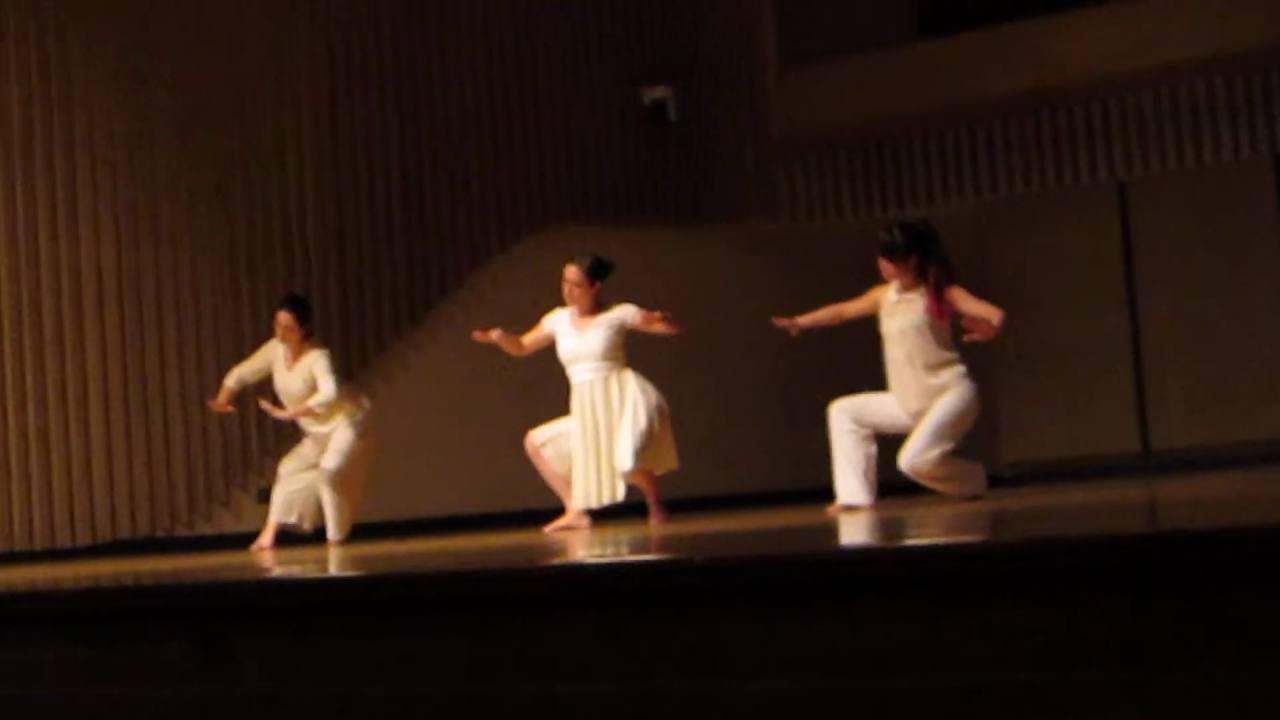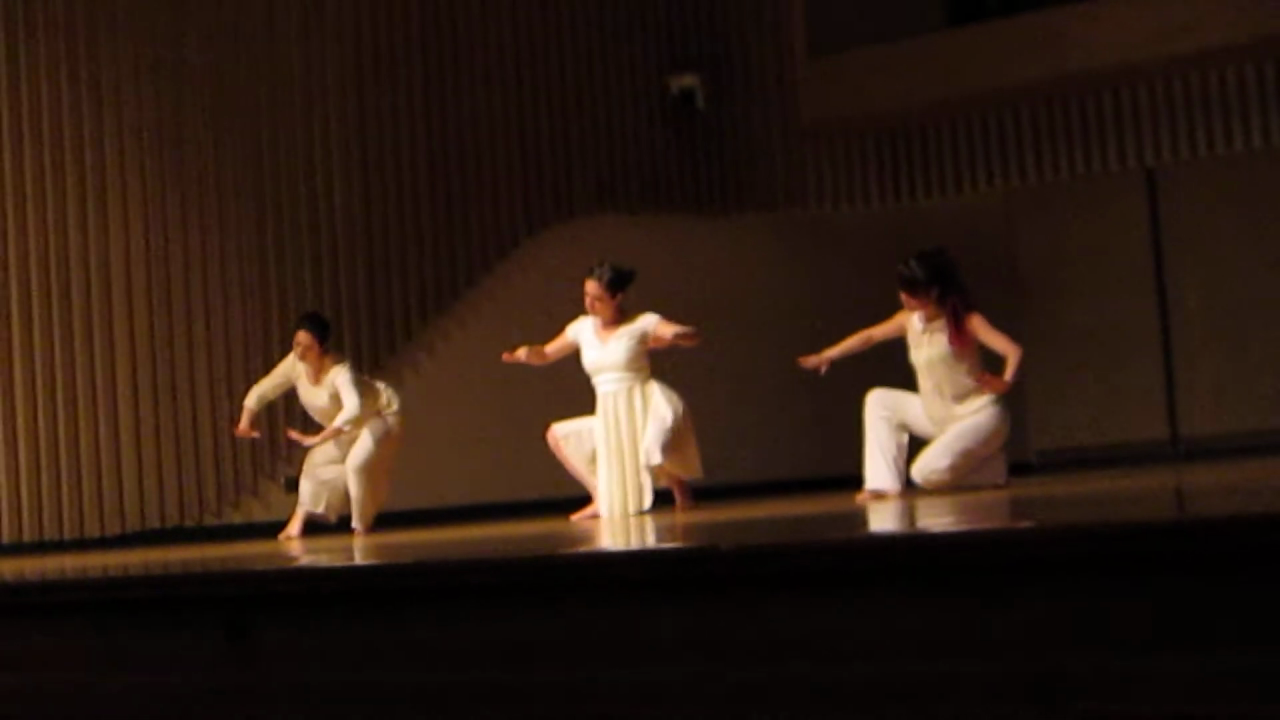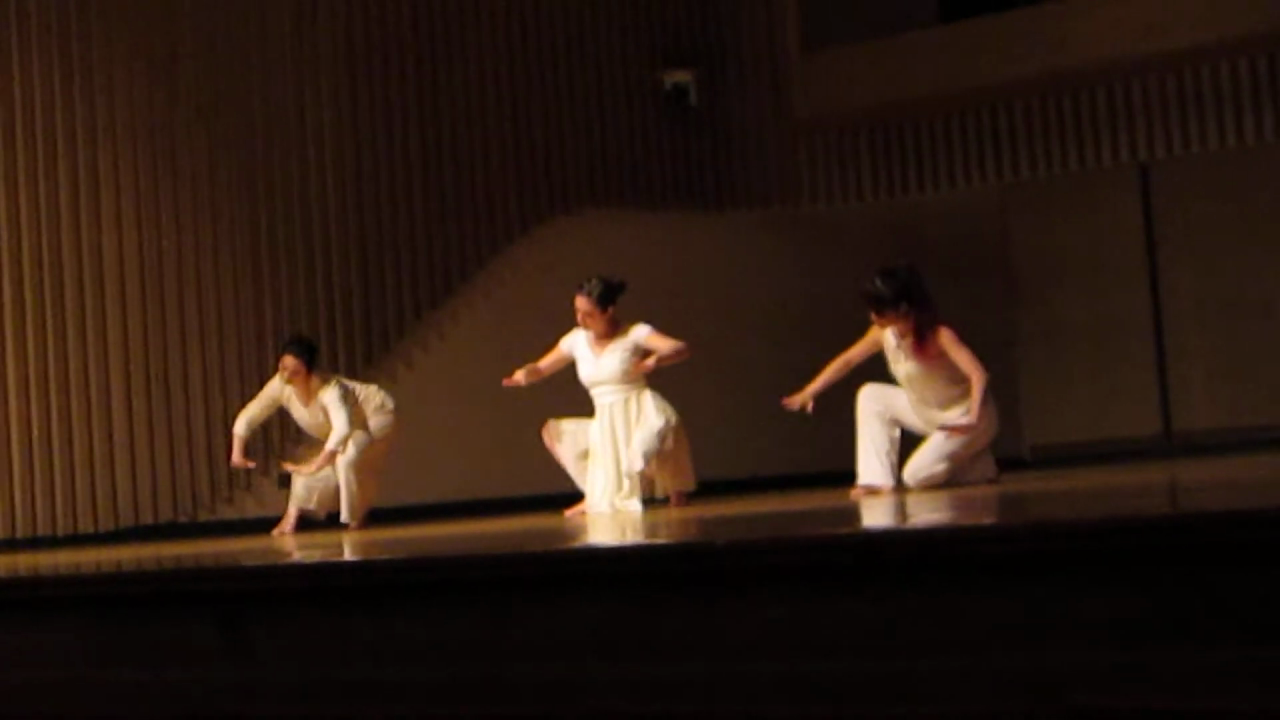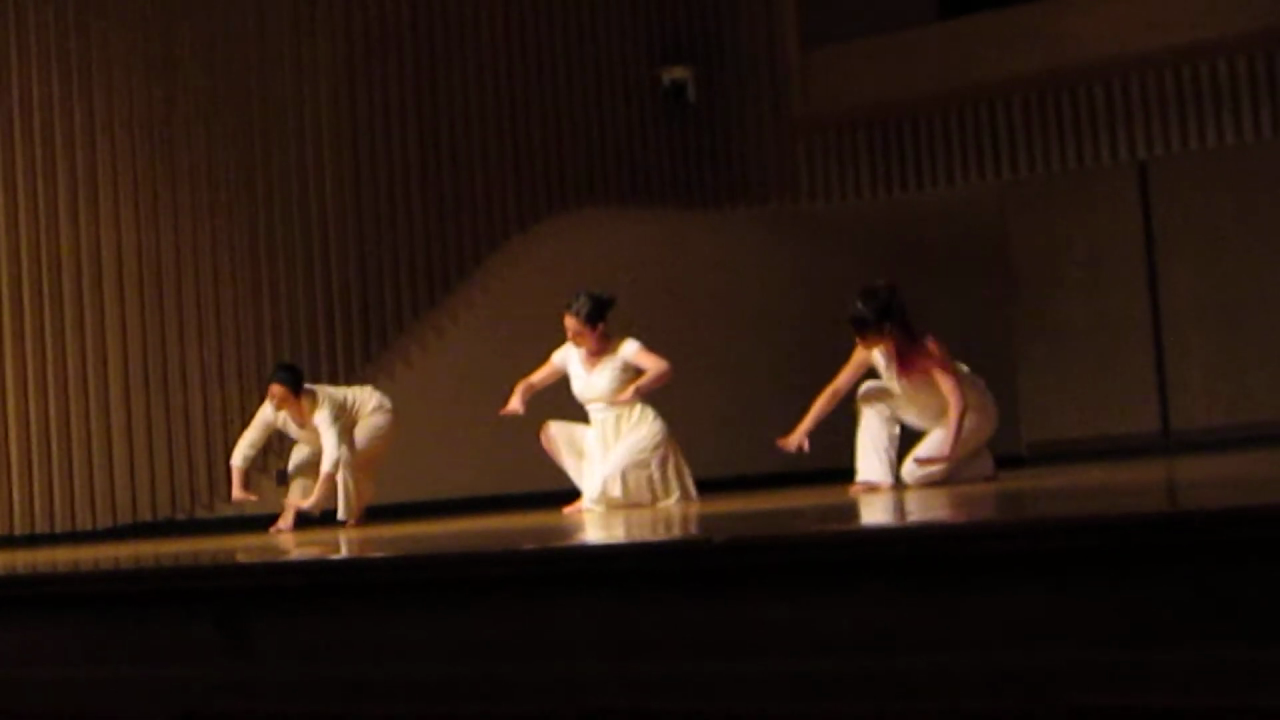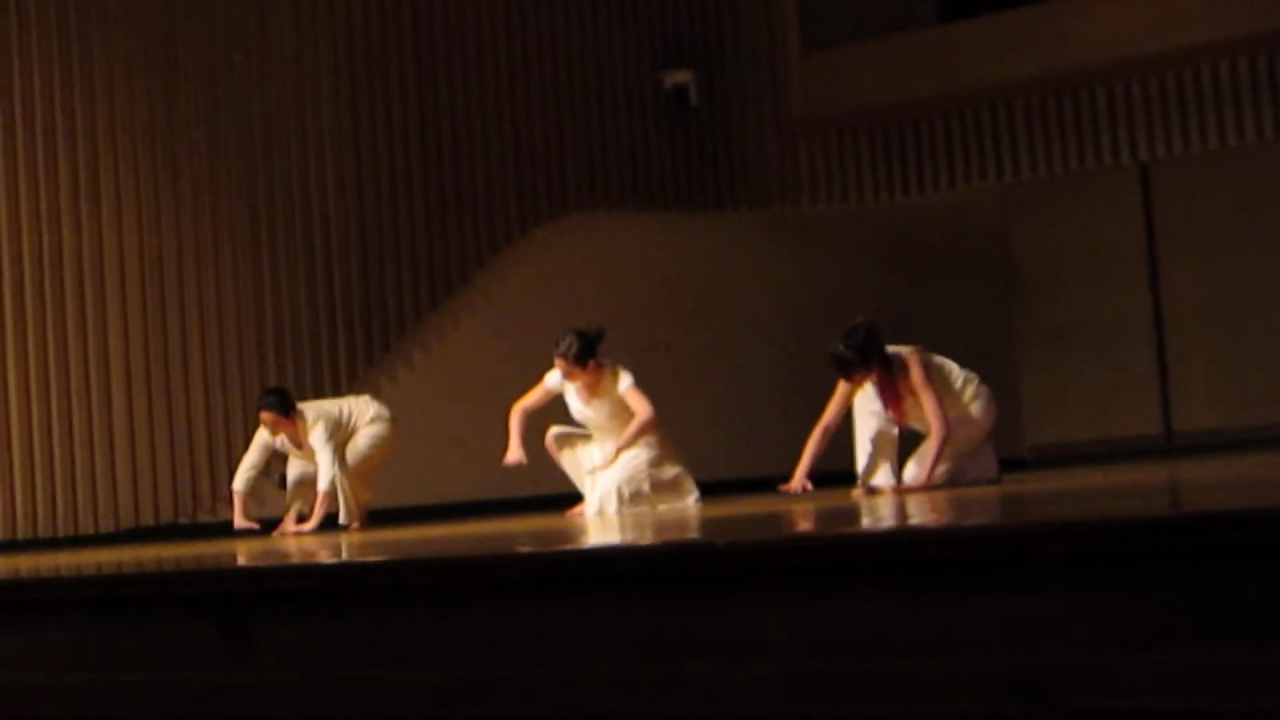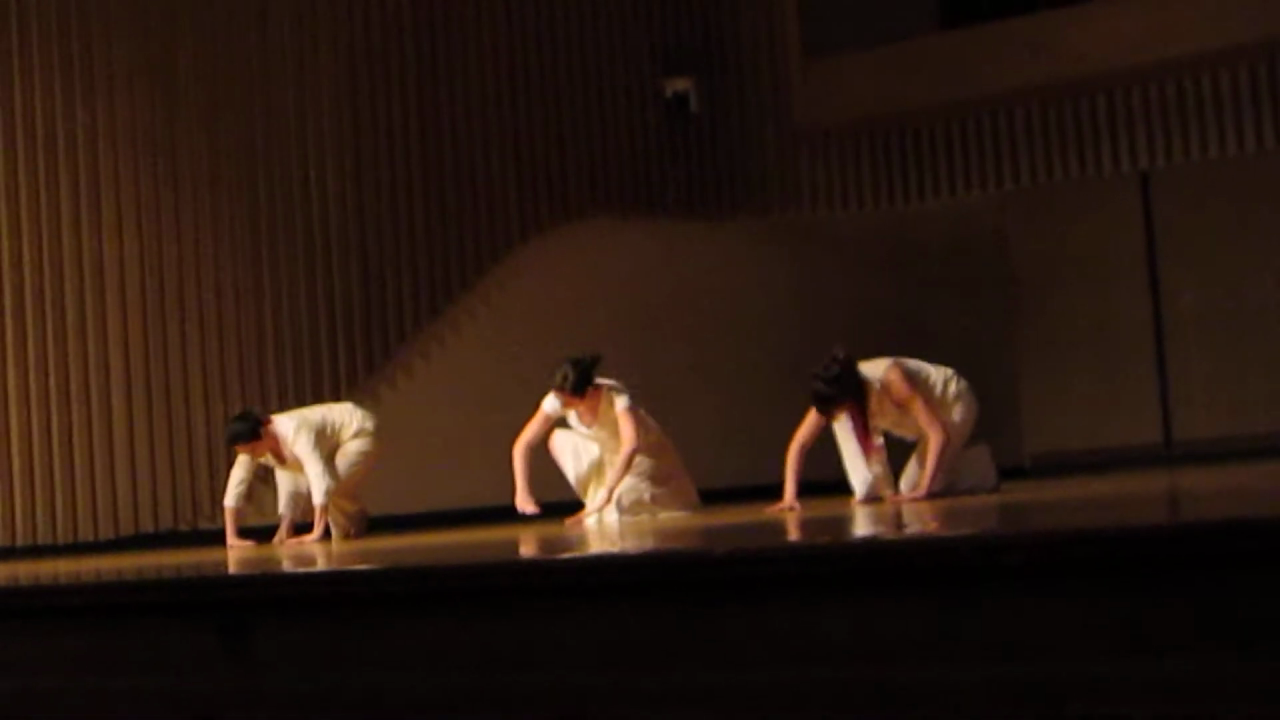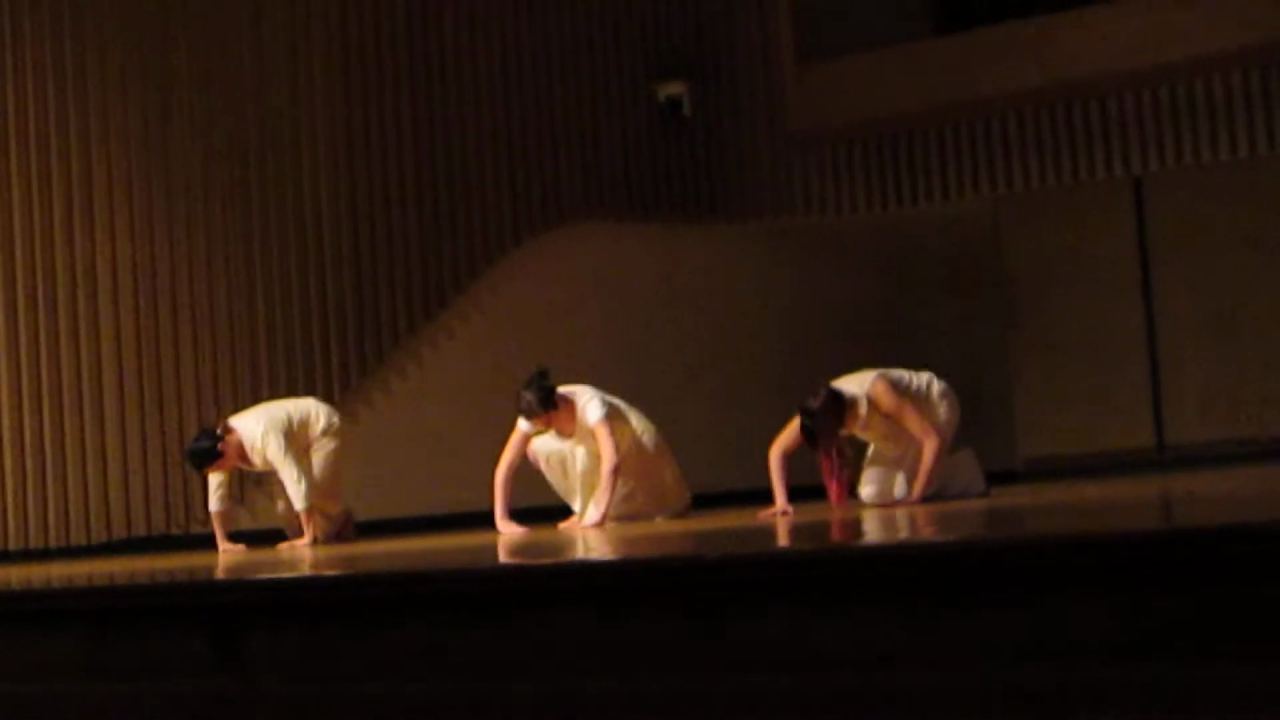
dt=0.7s
person 1, frame 1
left shoulder: (944, 294)
right shoulder: (883, 295)
left elbow: (996, 314)
right elbow: (844, 310)
left wrist: (991, 329)
right wrist: (798, 322)
left hip: (952, 393)
right hip: (908, 403)
left knee: (914, 460)
right knee: (843, 411)
left ankle: (972, 480)
right ankle: (856, 495)
person 1, frame 2
left shoulder: (967, 321)
right shoulder: (908, 320)
left elbow: (1013, 350)
right elbow: (870, 336)
left wrist: (1006, 381)
right wrist: (826, 355)
left hip: (979, 414)
left knee: (926, 474)
right knee: (879, 399)
left ankle: (989, 466)
right ankle: (884, 482)
person 1, frame 3
left shoulder: (938, 335)
right shoulder: (882, 333)
left elbow: (978, 374)
right elbow: (847, 360)
left wrist: (973, 420)
right wrist: (808, 392)
left hip: (965, 414)
right hip: (926, 413)
left knee: (916, 476)
right knee: (871, 395)
left ankle: (978, 465)
right ankle: (877, 479)
person 1, frame 4
left shoulder: (925, 348)
right shoulder: (869, 351)
left elbow: (957, 400)
right elbow: (836, 389)
left wrist: (948, 449)
right wrist: (801, 431)
left hip: (972, 411)
right hip: (929, 413)
left knee: (914, 474)
right knee: (869, 394)
left ankle: (978, 462)
right ankle: (877, 476)
person 1, frame 5
left shoulder: (910, 365)
right shoulder: (856, 375)
left elbow: (940, 427)
right elbow: (826, 425)
left wrist: (923, 478)
right wrist: (800, 474)
left hip: (972, 406)
right hip: (937, 406)
left knee: (913, 478)
right knee: (866, 401)
left ankle: (981, 462)
right ankle: (879, 480)
person 1, frame 6
left shoulder: (891, 380)
right shoulder: (837, 395)
left elbow: (939, 435)
right elbow: (798, 444)
left wrist: (923, 489)
right wrist: (789, 496)
left hip: (954, 402)
right hip: (909, 418)
left knee: (910, 488)
right knee: (845, 421)
left ankle: (978, 467)
right ankle: (876, 489)
person 1, frame 7
left shoulder: (879, 394)
right shoulder: (821, 410)
left elbow: (933, 440)
right elbow: (776, 451)
left wrist: (916, 493)
right wrist: (781, 501)
left hip: (936, 405)
right hip: (896, 427)
left knee: (905, 493)
right knee: (872, 495)
left ankle: (962, 469)
person 2, frame 1
left shoulder: (618, 313)
right shoulder: (558, 318)
left elbow: (672, 328)
right elbow: (520, 347)
left wrist: (657, 319)
right wrist: (499, 337)
left hip: (624, 400)
right hip: (588, 412)
left knee: (626, 461)
right knee: (535, 442)
left ankle: (655, 506)
right ankle: (576, 511)
person 2, frame 2
left shoulder: (642, 323)
right shoulder: (582, 327)
left elbow: (693, 336)
right elbow: (545, 355)
left wrist: (672, 338)
right wrist: (526, 352)
left hip: (646, 407)
right hip: (610, 417)
left knee: (653, 452)
right knee: (556, 434)
left ankle: (681, 491)
right ankle: (601, 499)
person 2, frame 3
left shoulder: (635, 334)
right shoulder: (576, 340)
left elbow: (681, 348)
right elbow: (540, 369)
left wrist: (655, 359)
right wrist: (523, 373)
left hip: (643, 415)
right hip: (607, 425)
left knee: (641, 457)
right knee: (552, 431)
left ankle: (675, 489)
right ankle: (595, 494)
person 2, frame 4
left shoulder: (624, 348)
right shoulder: (568, 354)
left elbow: (664, 368)
right elbow: (531, 382)
left wrist: (634, 390)
right wrist: (518, 397)
left hip: (638, 430)
right hip: (601, 436)
left knee: (608, 482)
right knee: (550, 432)
right ankle: (591, 493)
person 2, frame 5
left shoulder: (617, 378)
right shoulder: (559, 377)
left elbow: (647, 414)
right elbow: (519, 408)
left wrist: (615, 450)
right wrist: (515, 444)
left hip: (638, 446)
right hip: (601, 447)
left knee: (607, 499)
right knee: (554, 436)
right ankle: (594, 494)
person 2, frame 6
left shoulder: (615, 397)
right shoulder: (557, 400)
left elbow: (631, 444)
right elbow: (522, 444)
left wrist: (607, 491)
right wrist: (522, 492)
left hip: (644, 456)
right hip: (607, 453)
left knee: (611, 509)
right knee: (557, 439)
right ankle: (592, 505)
person 2, frame 7
left shoulder: (589, 404)
right shoulder: (534, 415)
left elbow: (611, 458)
right elbow: (505, 466)
left wrist: (600, 513)
right wrist: (501, 519)
left hip: (633, 445)
right hip: (589, 446)
right knee: (536, 449)
right ankle: (585, 508)
person 3, frame 1
left shoulder: (317, 357)
right shoulder: (275, 349)
left elbow: (329, 395)
right elbow: (243, 372)
left wrist: (287, 414)
right wrist: (223, 399)
left hip: (347, 419)
right hip: (318, 432)
left knee: (329, 469)
right knee: (290, 469)
left ankle: (337, 537)
right ankle: (271, 531)
person 3, frame 2
left shoulder: (339, 371)
right shoulder: (294, 363)
left elbow: (353, 409)
right elbow: (262, 390)
left wrist: (317, 439)
right wrist: (245, 422)
left hip: (380, 414)
left knee: (357, 463)
right knee: (316, 462)
left ankle: (363, 527)
right ankle: (299, 520)
person 3, frame 3
left shoulder: (328, 388)
right shoulder: (279, 386)
left elbow: (342, 429)
right elbow: (248, 416)
left wrist: (314, 467)
right wrist: (237, 453)
left hip: (375, 413)
right hip: (347, 422)
left knee: (347, 458)
right knee: (306, 461)
left ankle: (357, 520)
right ankle: (292, 516)
person 3, frame 4
left shoulder: (320, 406)
right shoulder: (270, 410)
left elbow: (332, 454)
right elbow: (245, 445)
left wrist: (312, 499)
right wrist: (237, 488)
left hip: (373, 413)
right hip: (344, 420)
left knee: (344, 457)
right knee: (301, 458)
left ankle: (355, 516)
right ankle: (289, 515)
person 3, frame 5
left shoulder: (315, 423)
right shoulder: (268, 432)
left elbow: (328, 471)
right elbow: (245, 469)
left wrist: (313, 522)
right wrist: (238, 517)
left hip: (373, 422)
right hip: (342, 432)
left knee: (341, 468)
left ankle: (358, 518)
right ankle: (291, 518)
person 3, frame 6
left shoulder: (295, 433)
right shoulder: (251, 445)
left elbow: (320, 479)
right elbow: (235, 485)
left wrist: (317, 533)
right wrist: (231, 536)
left hip: (358, 432)
right hip: (329, 439)
left knee: (331, 487)
left ankle: (355, 526)
right ankle: (285, 527)
person 3, frame 7
left shoulder: (263, 437)
right shoulder: (220, 441)
left elbow: (296, 481)
right elbow: (216, 492)
left wrist: (308, 537)
right wrist: (222, 542)
left hip: (320, 426)
right hip: (295, 435)
left knee: (316, 492)
right knee: (285, 503)
left ankle: (343, 530)
